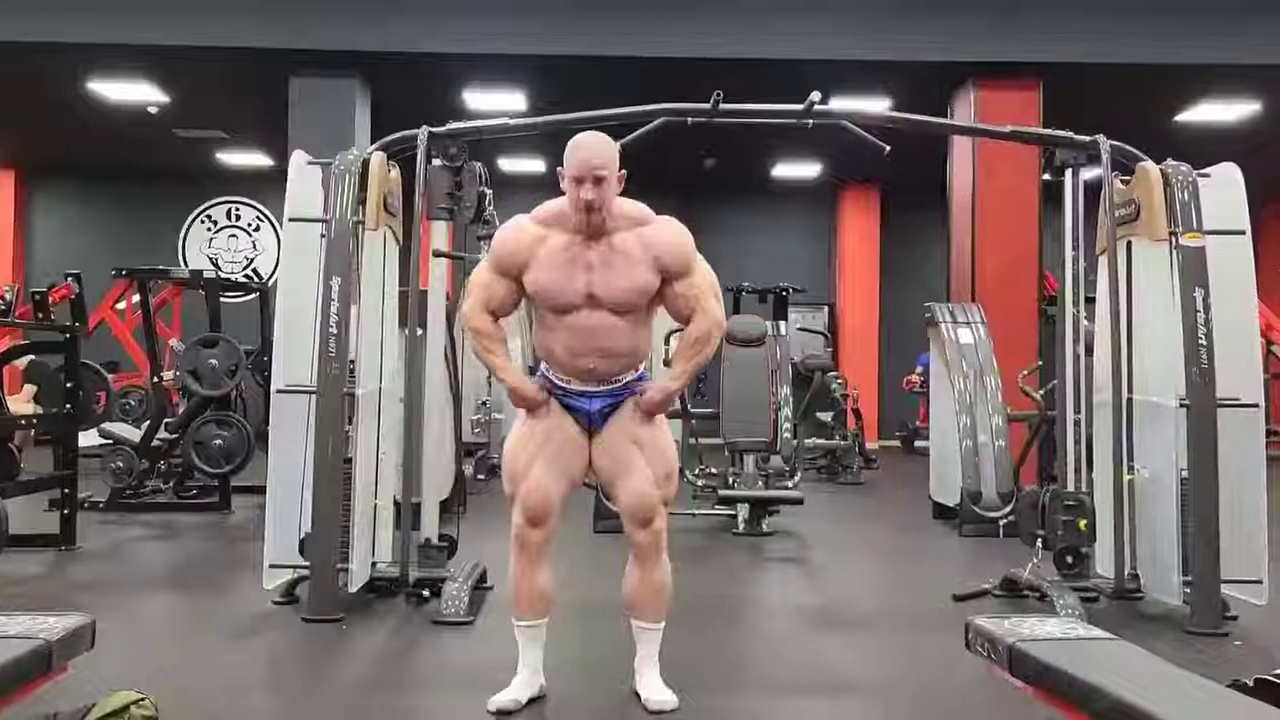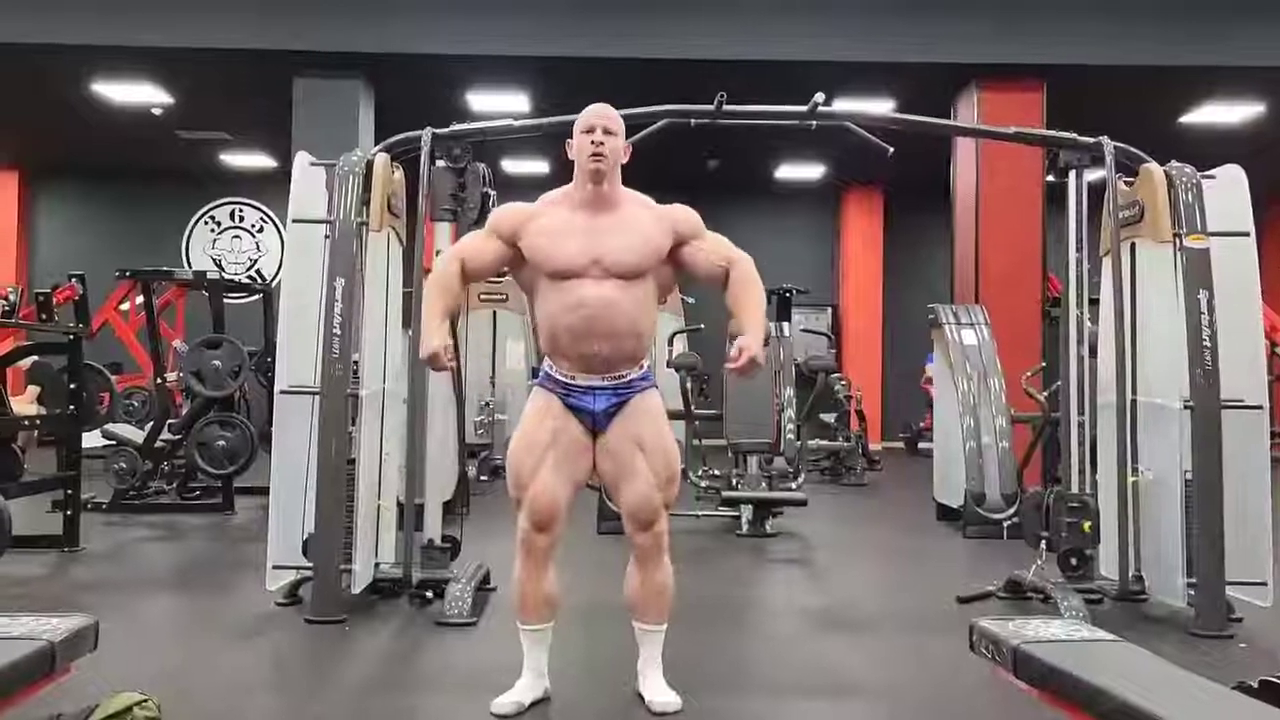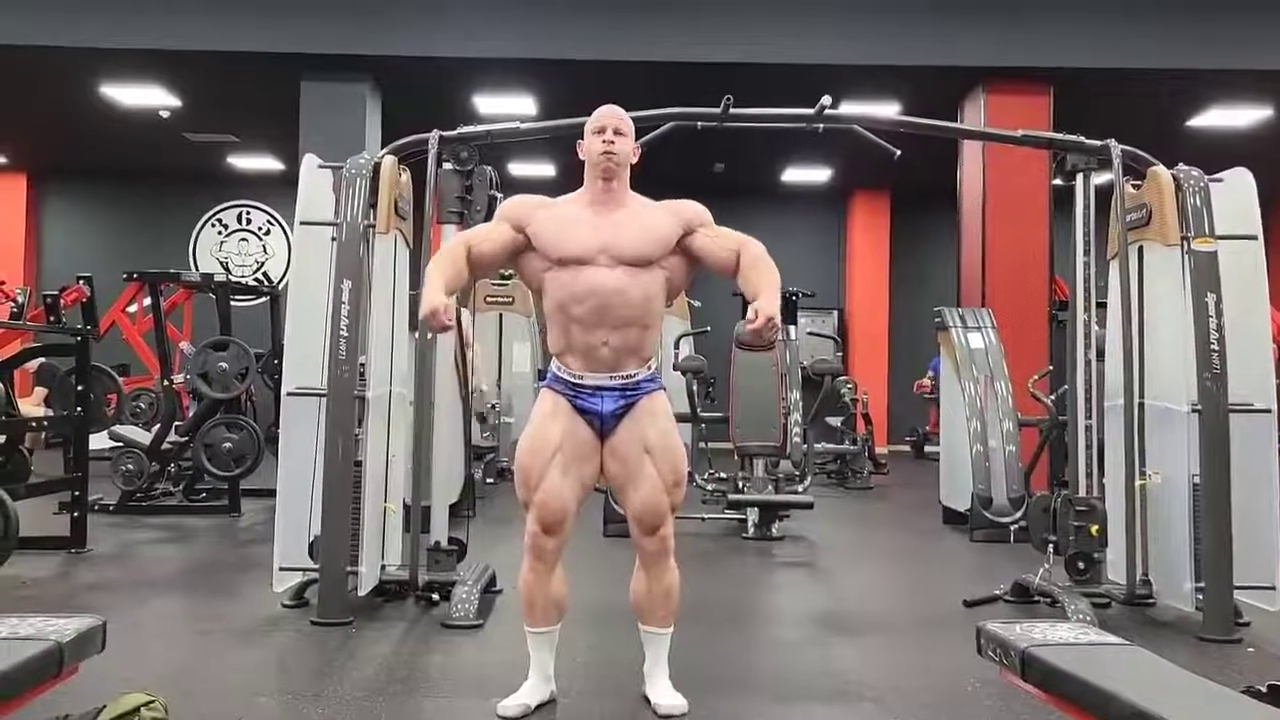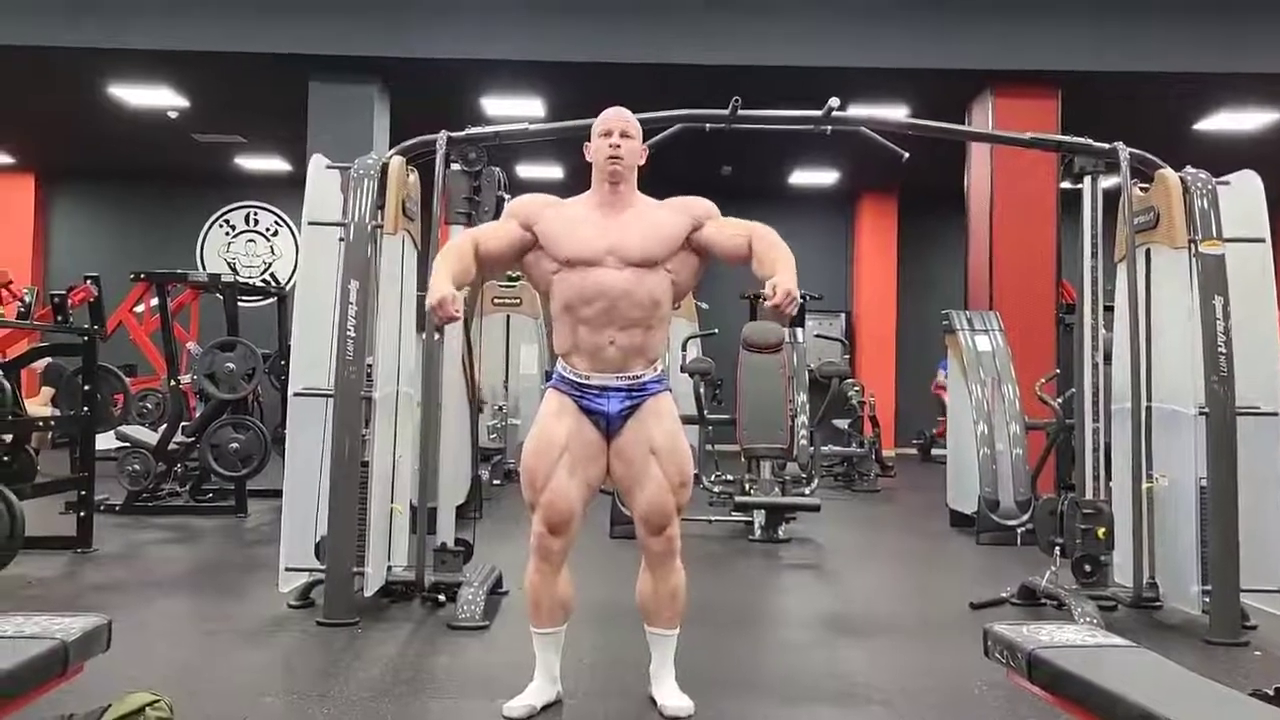
dt=0.7s
person 1, frame 1
left shoulder: (662, 238)
right shoulder: (522, 237)
left elbow: (707, 314)
right elbow: (478, 310)
left wrist: (672, 384)
right wrist: (512, 378)
left hip: (629, 399)
right hip: (552, 399)
left knee: (649, 530)
right knee: (528, 527)
left ankle: (647, 671)
right ankle: (528, 673)
person 1, frame 2
left shoulder: (665, 220)
right shoulder: (525, 219)
left elbow: (735, 266)
right elbow: (454, 263)
left wrist: (752, 330)
right wrist: (434, 326)
left hip: (633, 394)
right hip: (557, 393)
left knee: (650, 532)
right knee: (535, 532)
person 1, frame 3
left shoulder: (675, 217)
right shoulder: (534, 214)
left elbow: (745, 252)
right elbow: (464, 248)
left wrist: (766, 297)
right wrist: (436, 289)
left hip: (640, 395)
right hip: (565, 393)
left knee: (656, 535)
right knee: (542, 534)
person 1, frame 4
left shoulder: (681, 215)
right shoulder: (542, 214)
left elbow: (756, 237)
right elbow: (470, 243)
left wrist: (782, 274)
right wrist: (443, 280)
left hip: (646, 396)
right hip: (570, 394)
left knee: (662, 535)
right knee: (548, 534)
